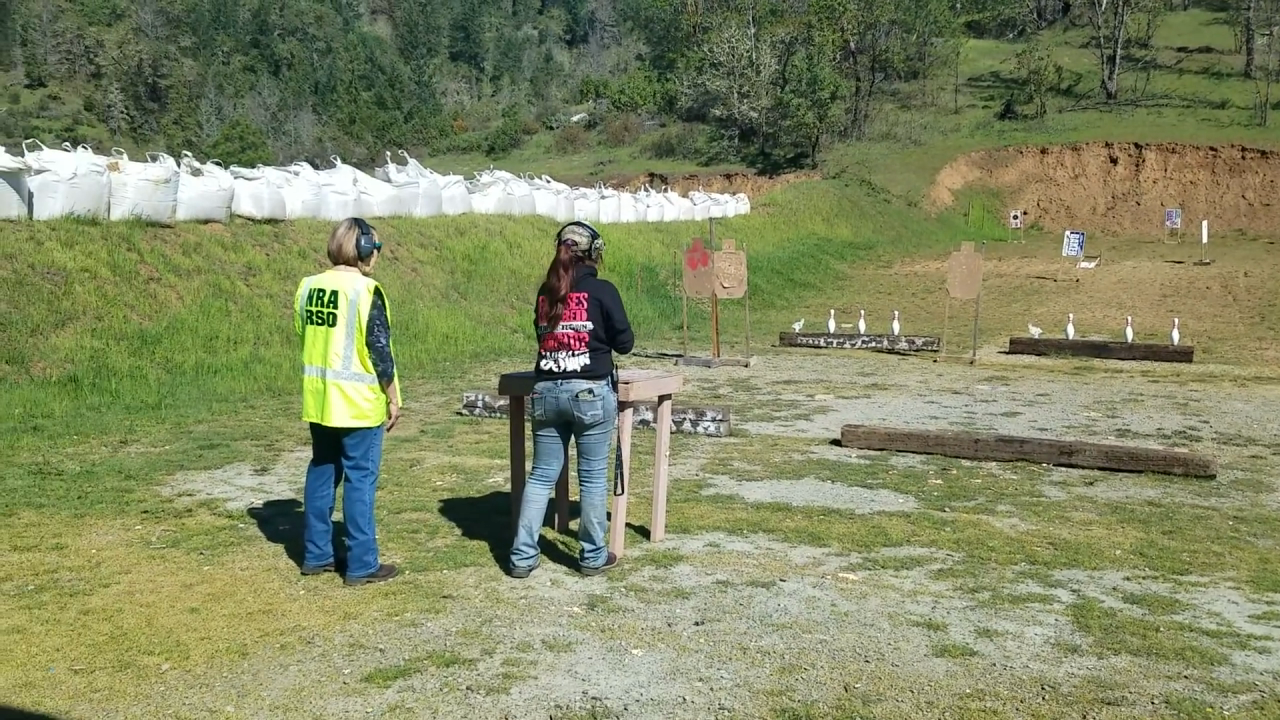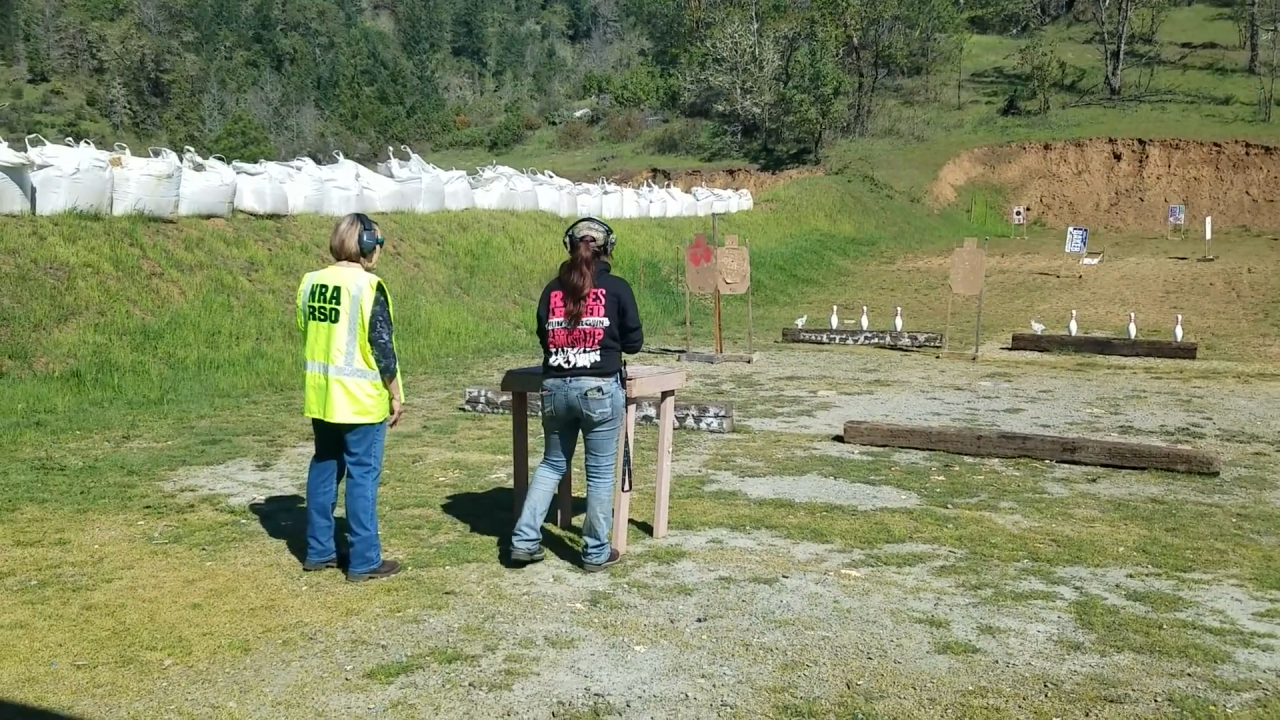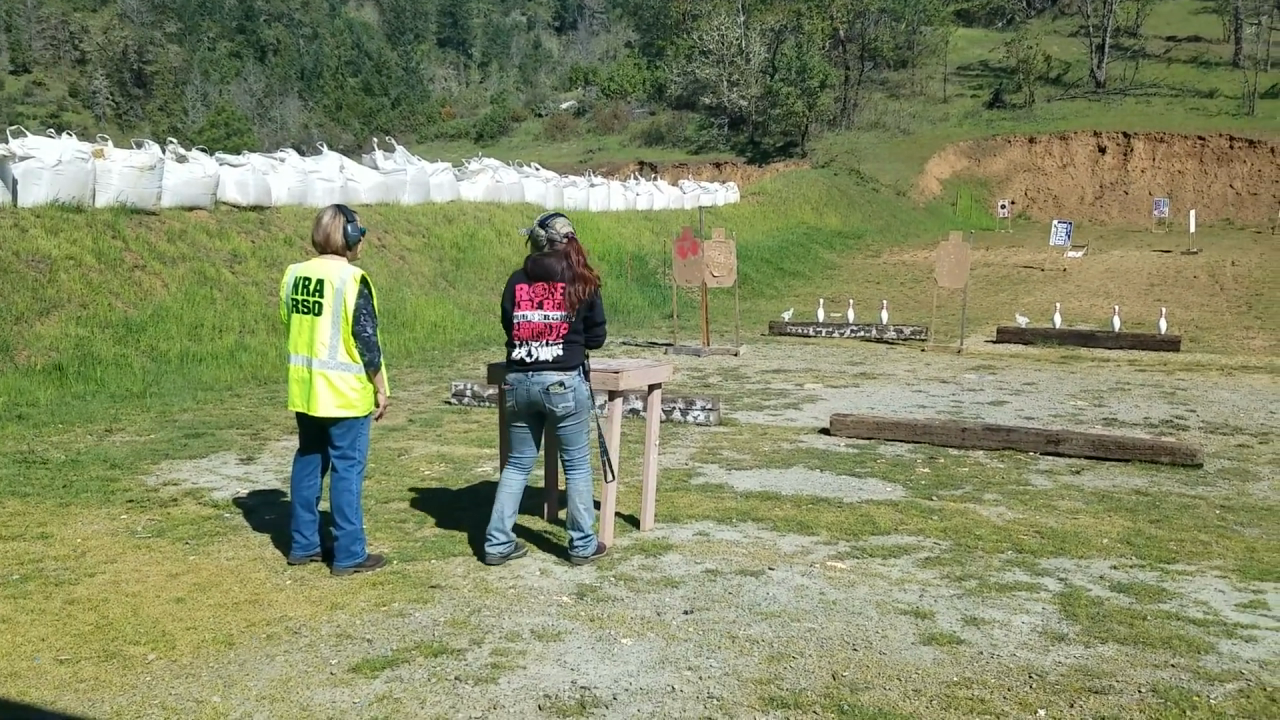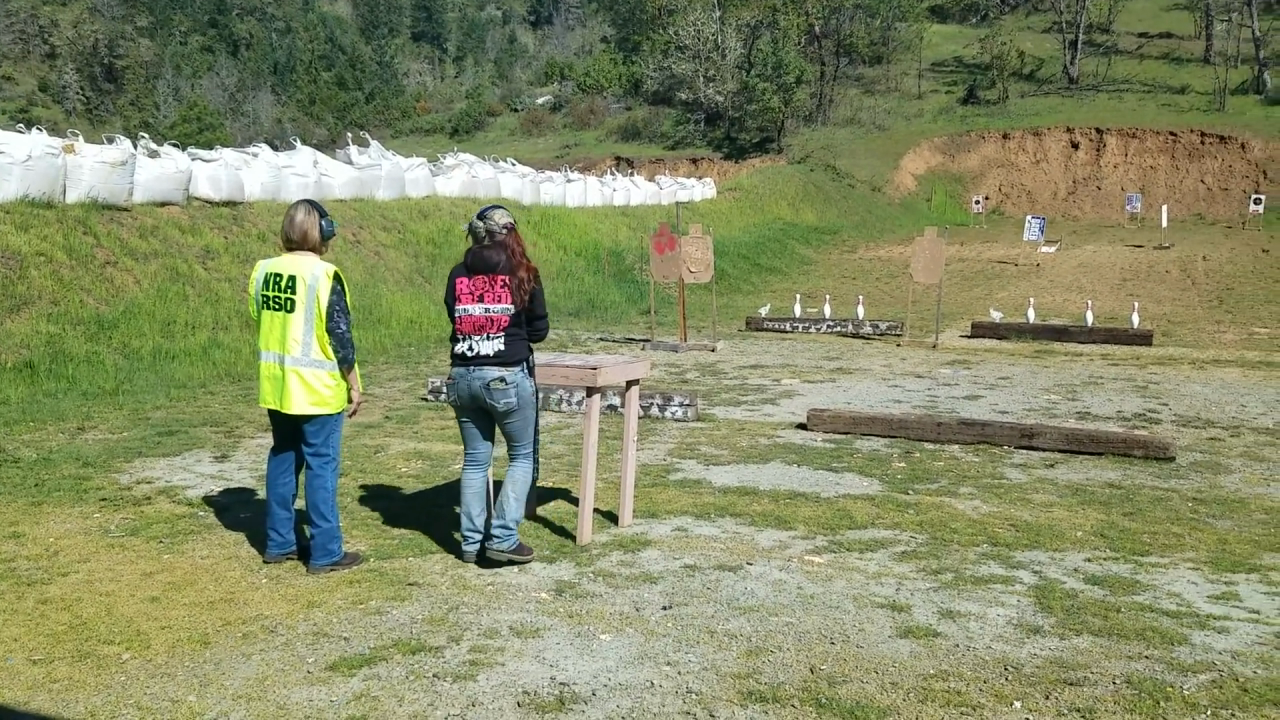
dt=0.4s
person 1, frame 1
left shoulder: (308, 287)
right shoulder: (366, 290)
left elbow: (305, 339)
right elbow: (380, 351)
right wrist: (392, 399)
left hip: (319, 400)
right hip: (358, 403)
left knee: (321, 473)
right knee: (360, 480)
left ankle: (316, 555)
right ankle: (361, 565)
person 1, frame 2
left shoulder: (310, 282)
right shoulder: (368, 286)
left elbow: (307, 334)
right elbow: (382, 347)
right wrist: (395, 395)
left hip: (321, 396)
right hip: (361, 399)
left knee: (324, 469)
right knee: (362, 476)
left ankle: (319, 551)
right ankle: (364, 560)
person 1, frame 3
left shoulder: (294, 275)
right shoulder: (351, 278)
left elbow: (291, 327)
right elbow: (367, 340)
right wrist: (380, 389)
left hip: (304, 389)
right hip: (345, 393)
left knee: (308, 463)
right knee: (347, 470)
left ankle: (303, 545)
right ankle: (349, 555)
person 1, frame 4
left shoulder: (263, 271)
right shoulder: (324, 275)
left elbow: (259, 321)
right elbow: (341, 337)
right wrist: (354, 386)
left hip: (277, 387)
right hip: (318, 390)
left knee: (283, 461)
right knee: (321, 468)
left ankle: (279, 543)
right ankle: (326, 553)
person 2, frame 1
left shoulder: (545, 293)
right shoulder: (602, 290)
right elbow: (624, 343)
left hip: (546, 392)
right hip: (591, 392)
left knee: (541, 475)
right knee: (593, 477)
left ankle: (522, 556)
right ankle: (593, 556)
person 2, frame 2
left shoulder: (553, 288)
right shoulder: (617, 288)
left elbow: (544, 338)
right elbow: (633, 342)
left hip: (556, 388)
right hip: (601, 388)
left knee: (552, 463)
right knee: (601, 472)
left ankle: (524, 539)
right ankle: (596, 552)
person 2, frame 3
left shoulder: (516, 281)
right shoulder: (581, 282)
left elbow: (508, 326)
right elbow: (596, 339)
left hip: (520, 381)
right hip: (564, 383)
left knee: (517, 463)
right knee: (576, 464)
left ankle: (497, 543)
right ankle: (583, 544)
person 2, frame 4
left shoulder: (458, 274)
right shoulder: (523, 275)
left elbow: (455, 318)
right elbow: (539, 330)
left hip: (463, 376)
right hip: (507, 377)
left knee: (475, 459)
right knee: (522, 456)
left ankle: (472, 541)
right ankle: (502, 539)
